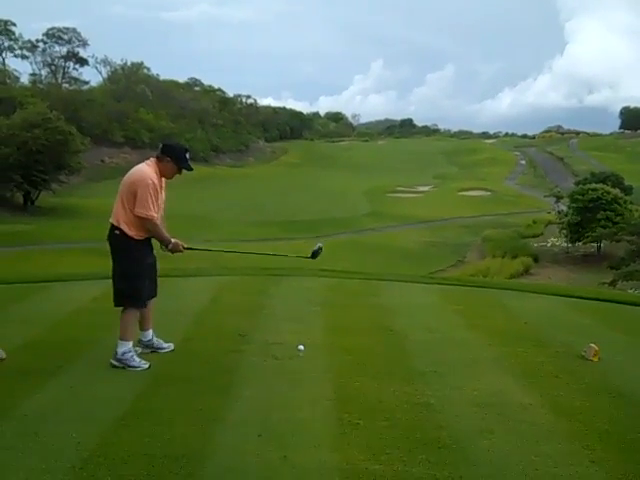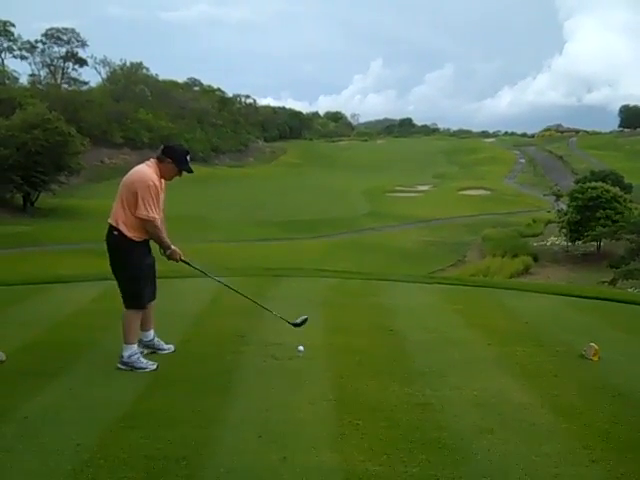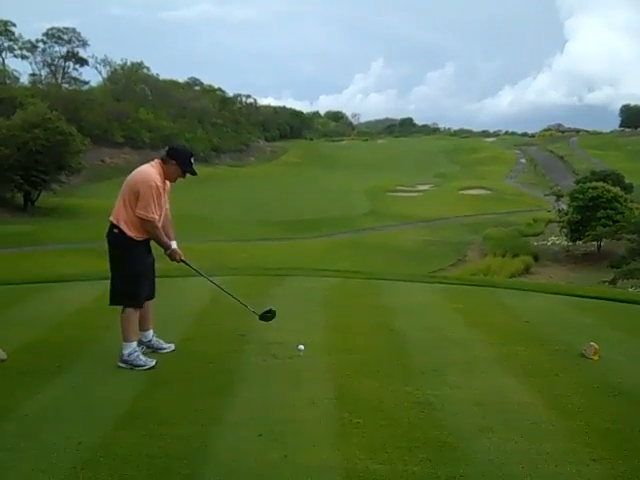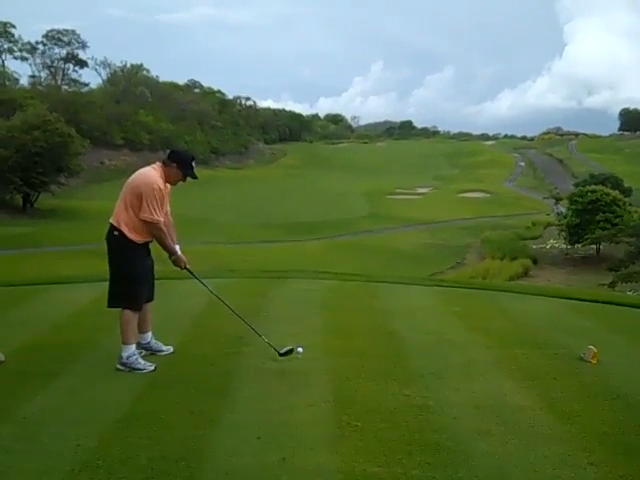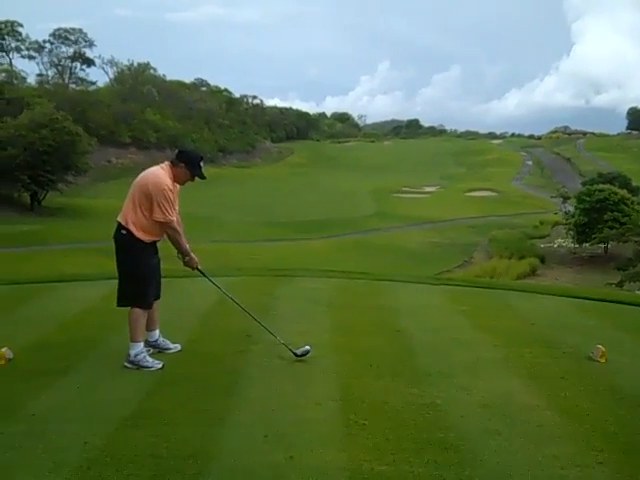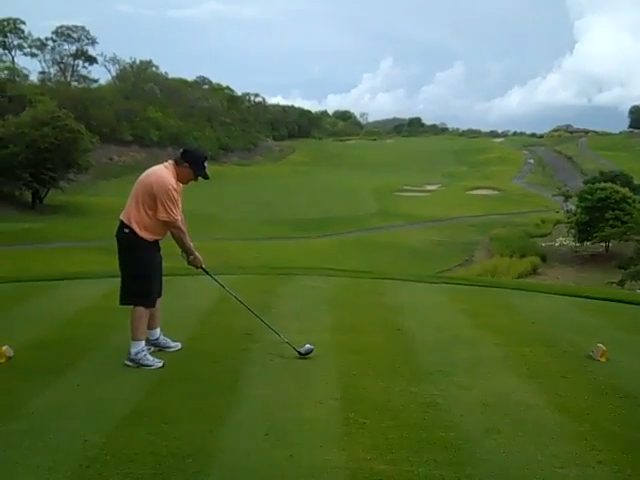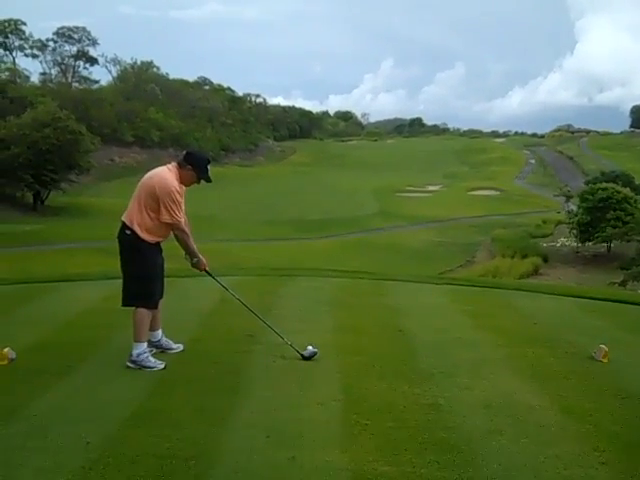
dt=0.4s
person 1, frame 1
left shoulder: (156, 175)
right shoulder: (147, 178)
left elbow: (157, 215)
right elbow: (148, 220)
left wrist: (166, 239)
right wrist: (169, 242)
left hip: (139, 238)
right hip: (127, 239)
left knee: (146, 292)
right knee: (134, 297)
left ankle: (147, 339)
right ankle: (123, 352)
person 1, frame 2
left shoulder: (156, 176)
right shoulder: (147, 179)
left elbow: (157, 216)
right elbow: (149, 222)
left wrist: (166, 244)
right wrist: (168, 248)
left hip: (136, 239)
right hip: (125, 240)
left knee: (147, 293)
right knee: (135, 298)
left ankle: (147, 338)
right ankle: (129, 355)
person 1, frame 3
left shoulder: (161, 177)
right shoulder: (151, 180)
left elbow: (164, 214)
right elbow: (150, 223)
left wrist: (173, 242)
right wrist: (168, 248)
left hip: (137, 238)
right hip: (126, 239)
left knee: (146, 292)
right knee: (133, 297)
left ankle: (147, 338)
right ankle: (128, 353)
person 1, frame 4
left shoulder: (161, 180)
right shoulder: (152, 183)
left elbow: (165, 217)
right elbow: (155, 226)
left wrist: (176, 247)
right wrist: (173, 254)
left hip: (136, 241)
right hip: (125, 241)
left knee: (145, 294)
right knee: (132, 299)
left ankle: (145, 341)
right ankle: (127, 355)
person 1, frame 5
left shoulder: (169, 178)
right shoulder: (161, 183)
left elbow: (175, 218)
right elbow: (169, 226)
left wrist: (186, 247)
right wrist: (186, 254)
left hip: (144, 239)
right hip: (133, 240)
left knee: (152, 293)
right knee: (140, 297)
left ankle: (153, 339)
right ankle: (135, 353)
person 1, frame 6
left shoulder: (171, 175)
right shoulder: (165, 182)
left elbow: (178, 217)
right elbow: (174, 226)
left wrist: (189, 247)
right wrist: (191, 253)
left hip: (145, 237)
right hip: (135, 238)
left knee: (153, 292)
right knee: (143, 296)
left ankle: (154, 337)
right ankle: (136, 352)
person 1, frame 7
left shoulder: (173, 177)
right shoulder: (168, 184)
left elbow: (181, 219)
right elbow: (178, 228)
left wrist: (192, 250)
right wrist: (195, 256)
left hip: (147, 238)
right hip: (137, 240)
left knee: (155, 293)
right knee: (145, 297)
left ankle: (156, 339)
right ankle: (138, 354)
